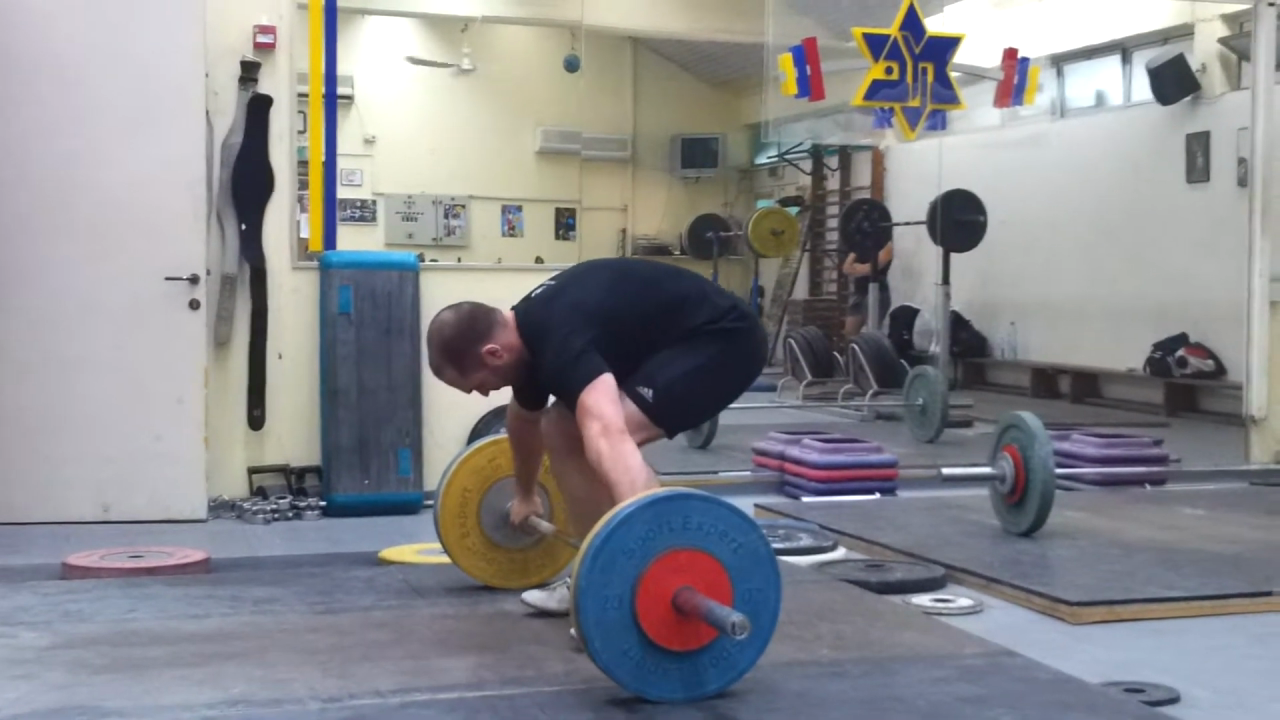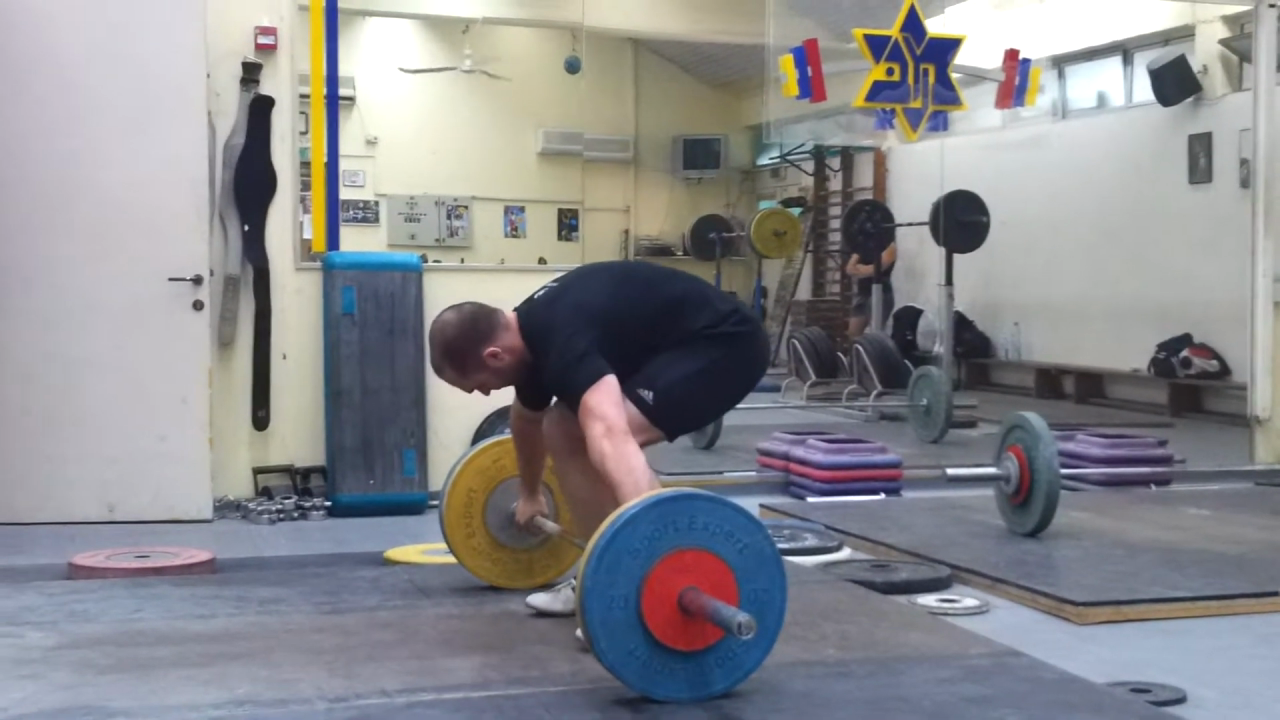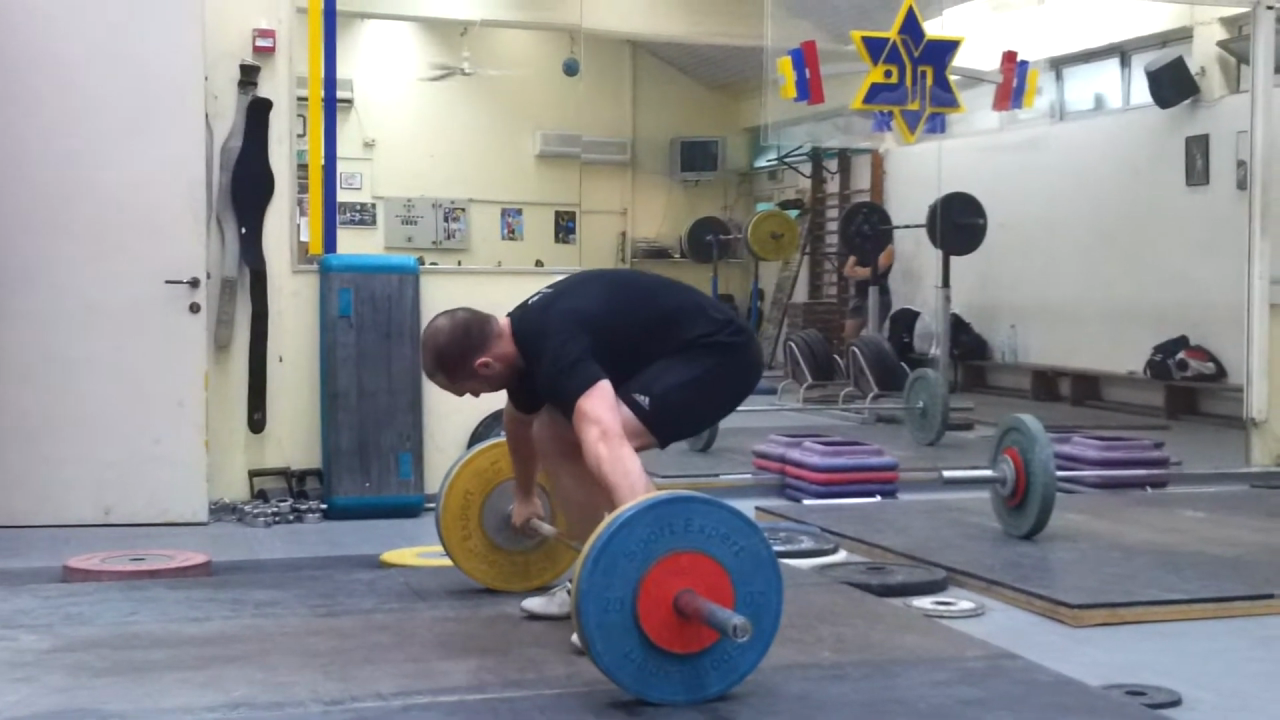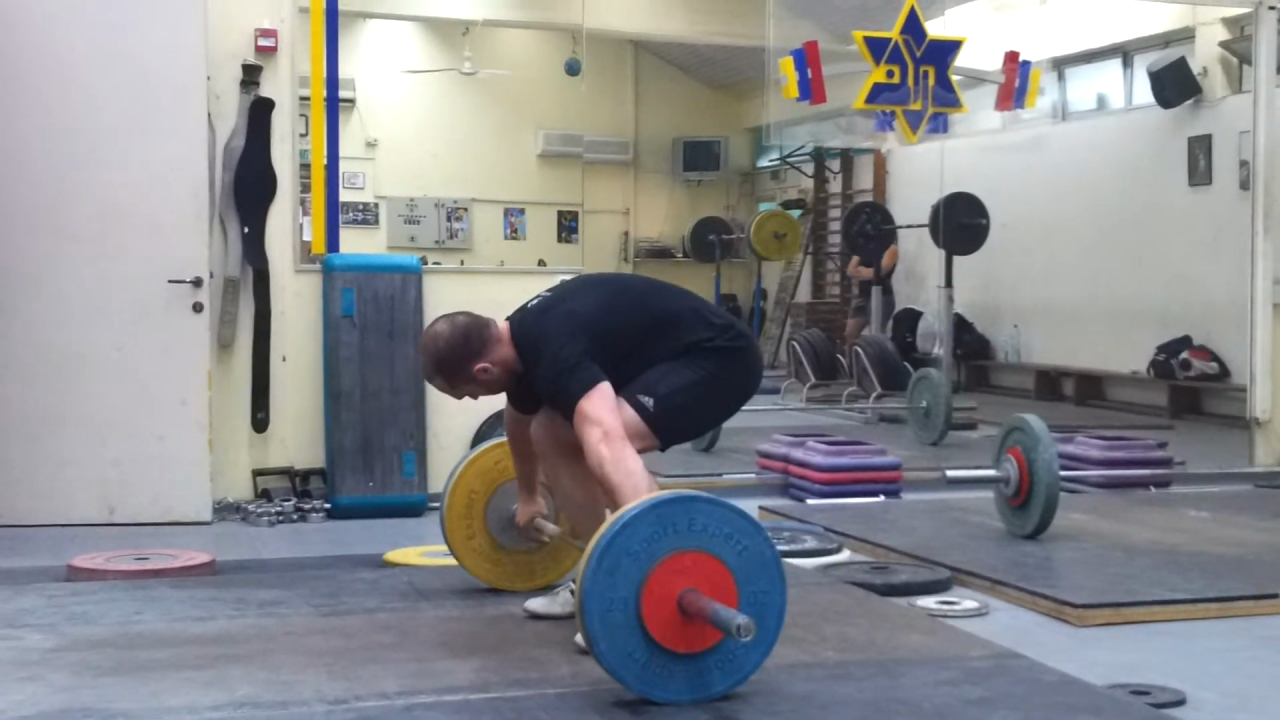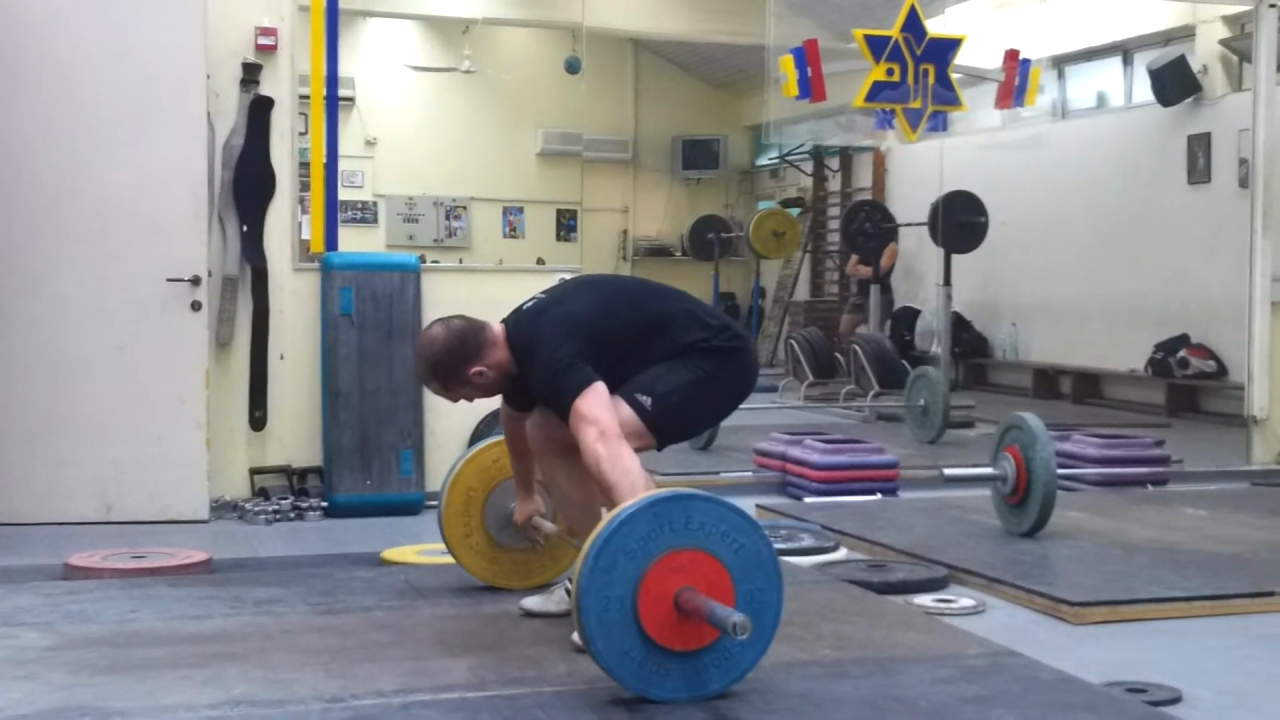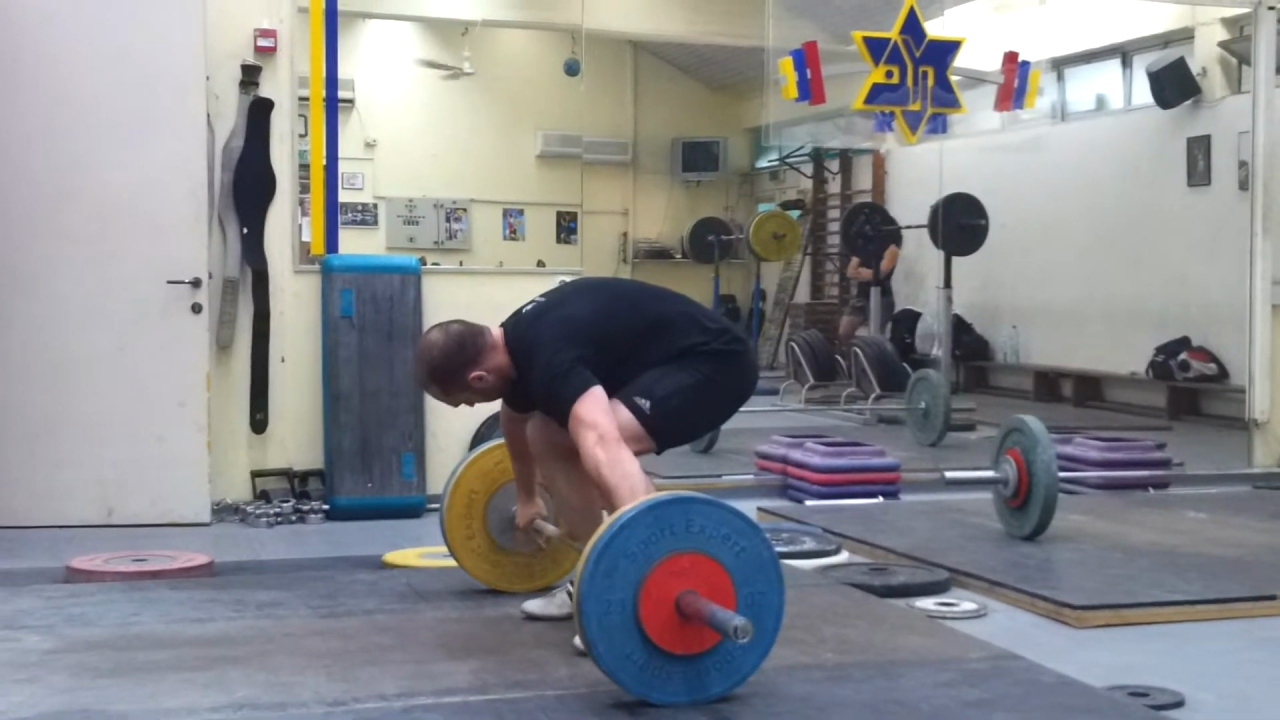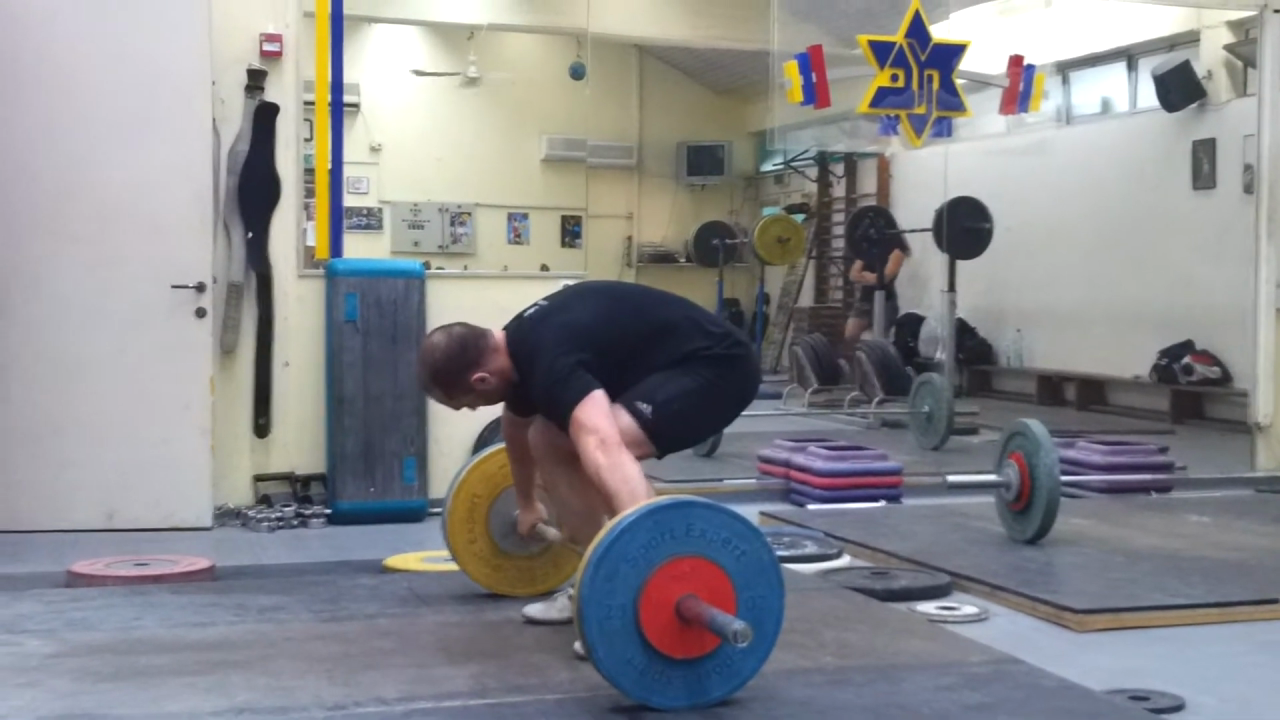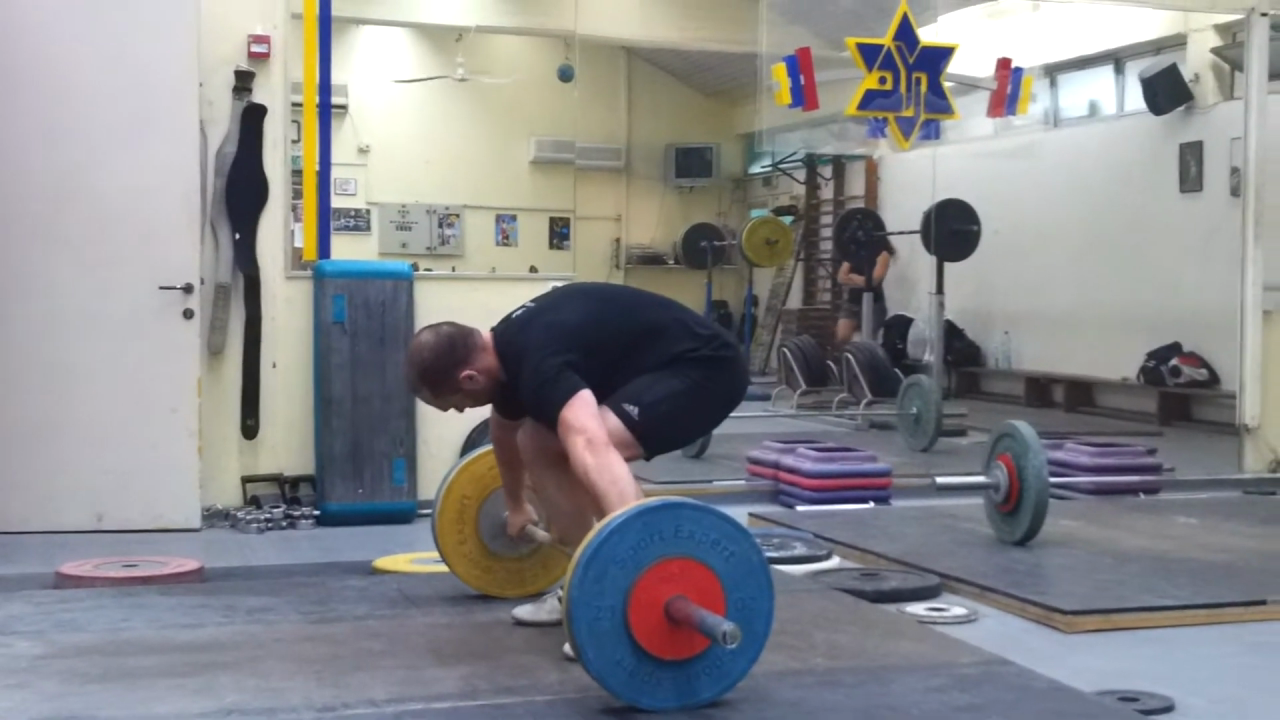
dt=0.1s
person 1, frame 1
left shoulder: (561, 340)
right shoulder: (527, 334)
left elbow: (607, 436)
right elbow: (525, 419)
right wrist: (524, 495)
left hip: (723, 340)
left knee: (607, 434)
right knee: (560, 430)
person 1, frame 2
left shoulder: (564, 341)
right shoulder: (530, 332)
left elbow: (609, 437)
right elbow: (528, 420)
right wrist: (530, 495)
left hip: (726, 343)
right hip: (672, 342)
left knee: (608, 435)
right knee: (561, 430)
person 1, frame 3
left shoulder: (556, 347)
right shoulder: (522, 336)
left elbow: (604, 442)
right elbow: (520, 420)
right wrist: (524, 498)
left hip: (719, 353)
right hip: (669, 349)
left knee: (600, 437)
right knee: (552, 434)
person 1, frame 4
left shoulder: (556, 352)
right shoulder: (521, 337)
left elbow: (607, 443)
right elbow: (521, 421)
right wrist: (528, 497)
left hip: (720, 358)
left knee: (601, 439)
right knee: (549, 433)
person 1, frame 5
left shoulder: (551, 353)
right shoulder: (516, 338)
left elbow: (603, 442)
right elbow: (516, 419)
right wrist: (525, 495)
left hip: (716, 357)
right hip: (663, 354)
left knee: (596, 437)
right knee: (544, 431)
person 1, frame 6
left shoulder: (550, 357)
right shoulder: (516, 342)
left elbow: (603, 446)
right elbow: (516, 423)
right wrist: (527, 499)
left hip: (715, 361)
right hip: (661, 358)
left knee: (598, 440)
right knee: (546, 434)
person 1, frame 7
left shoulder: (551, 360)
right shoulder: (518, 345)
left elbow: (604, 451)
right elbow: (517, 427)
right wrist: (527, 504)
left hip: (718, 365)
right hip: (666, 362)
left knee: (598, 442)
right knee: (547, 438)
person 1, frame 8
left shoulder: (538, 362)
right shoulder: (506, 348)
left elbow: (593, 451)
right elbow: (506, 429)
right wrist: (516, 505)
left hip: (706, 367)
left knee: (585, 447)
right knee: (536, 441)
